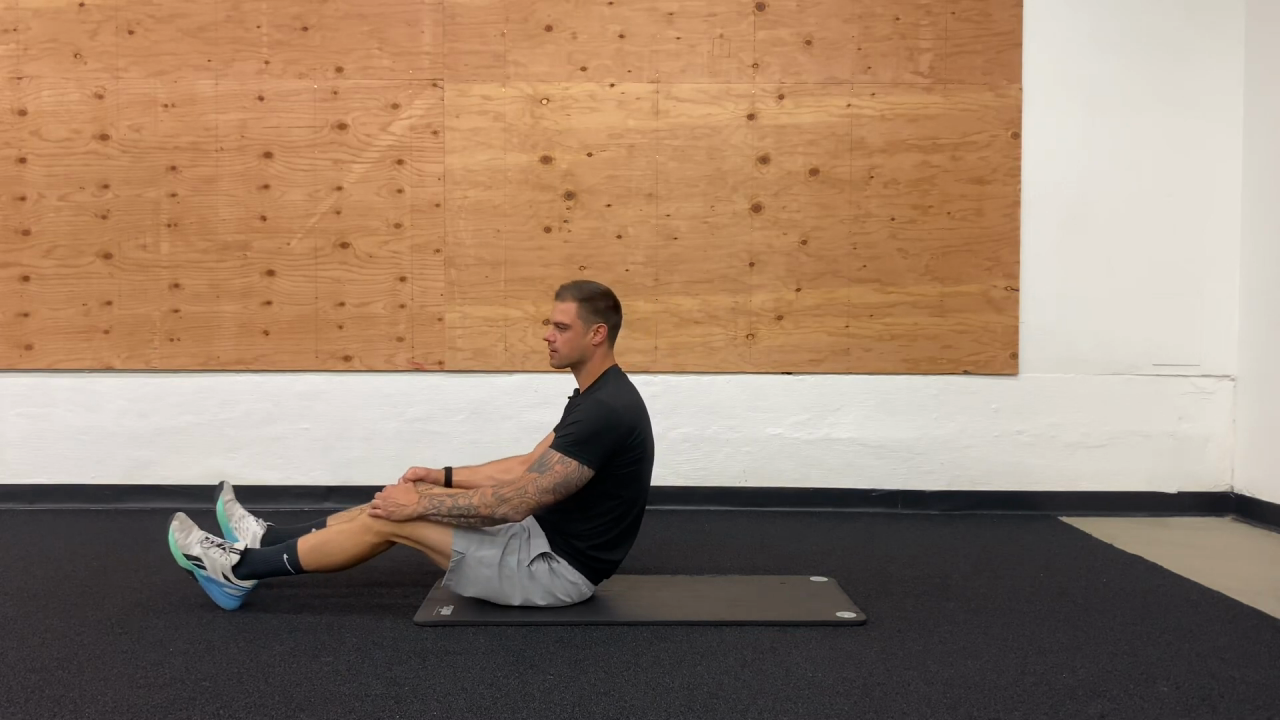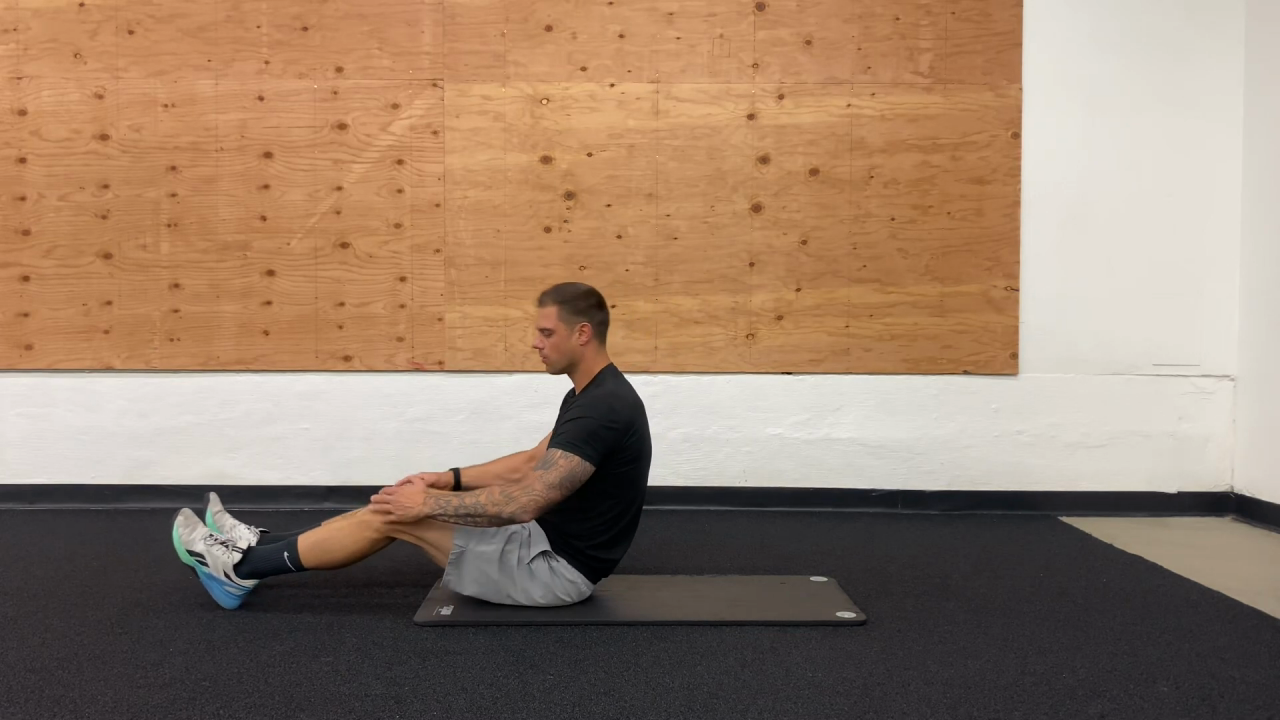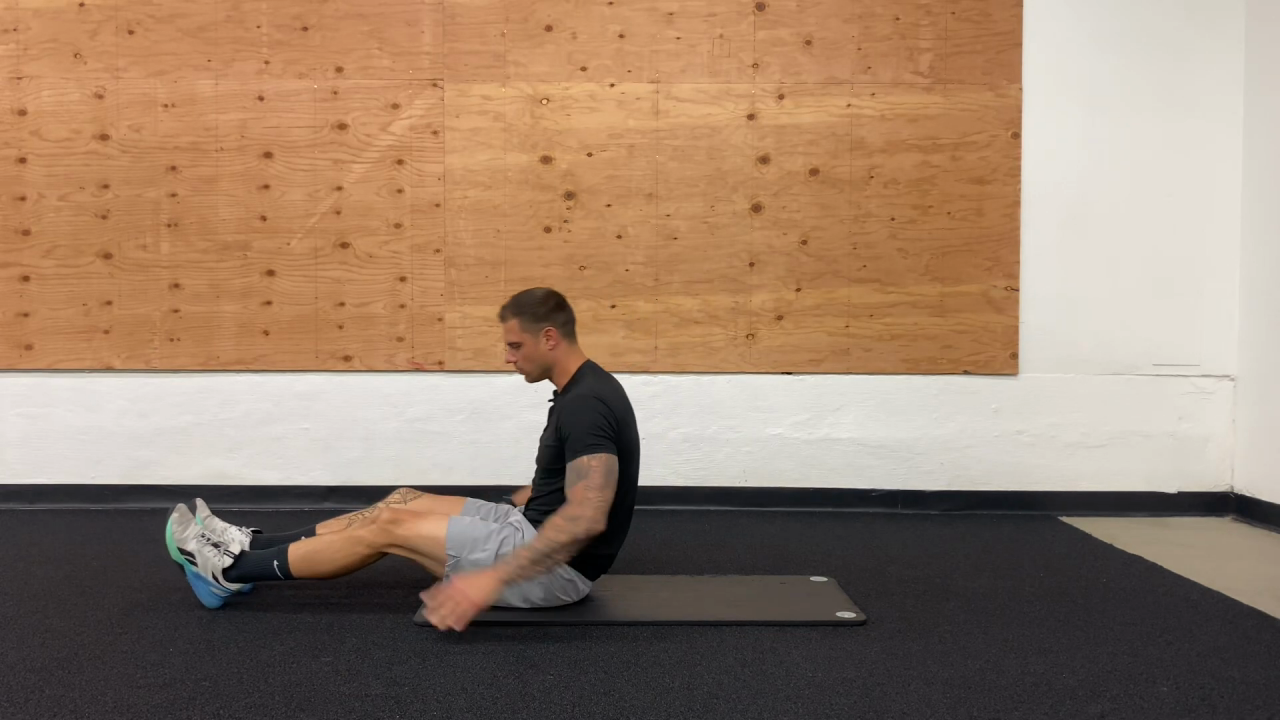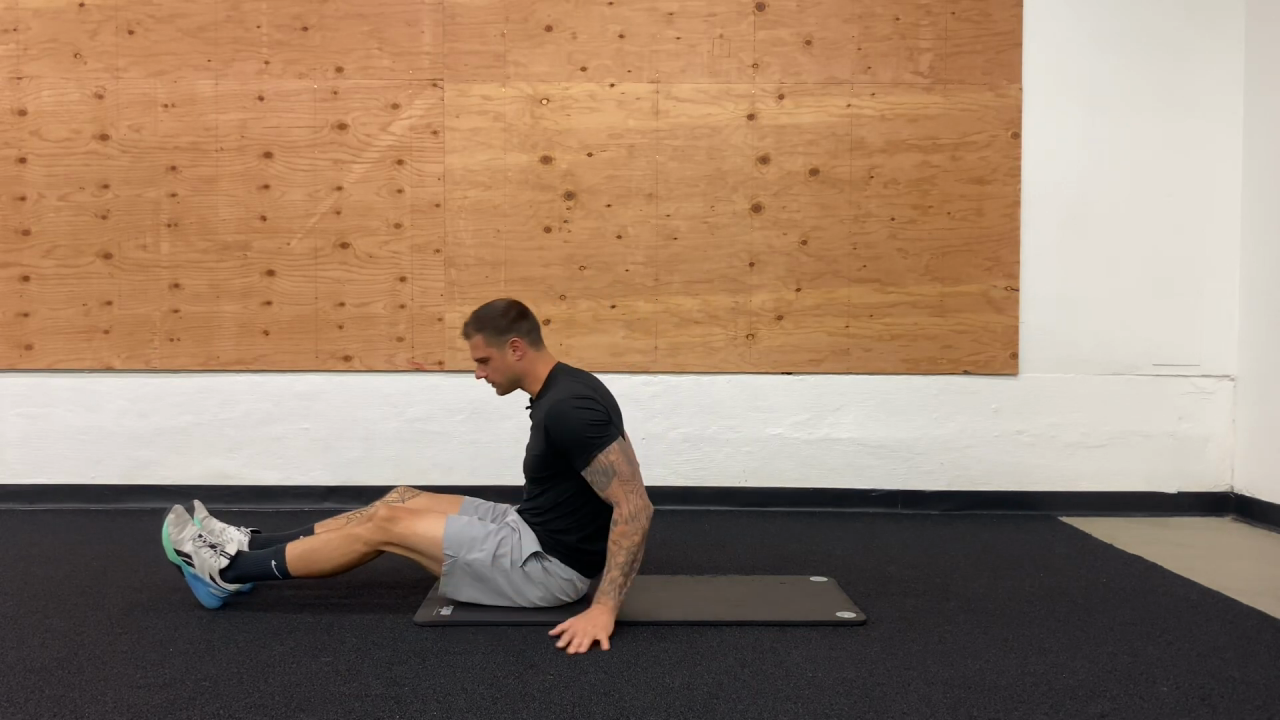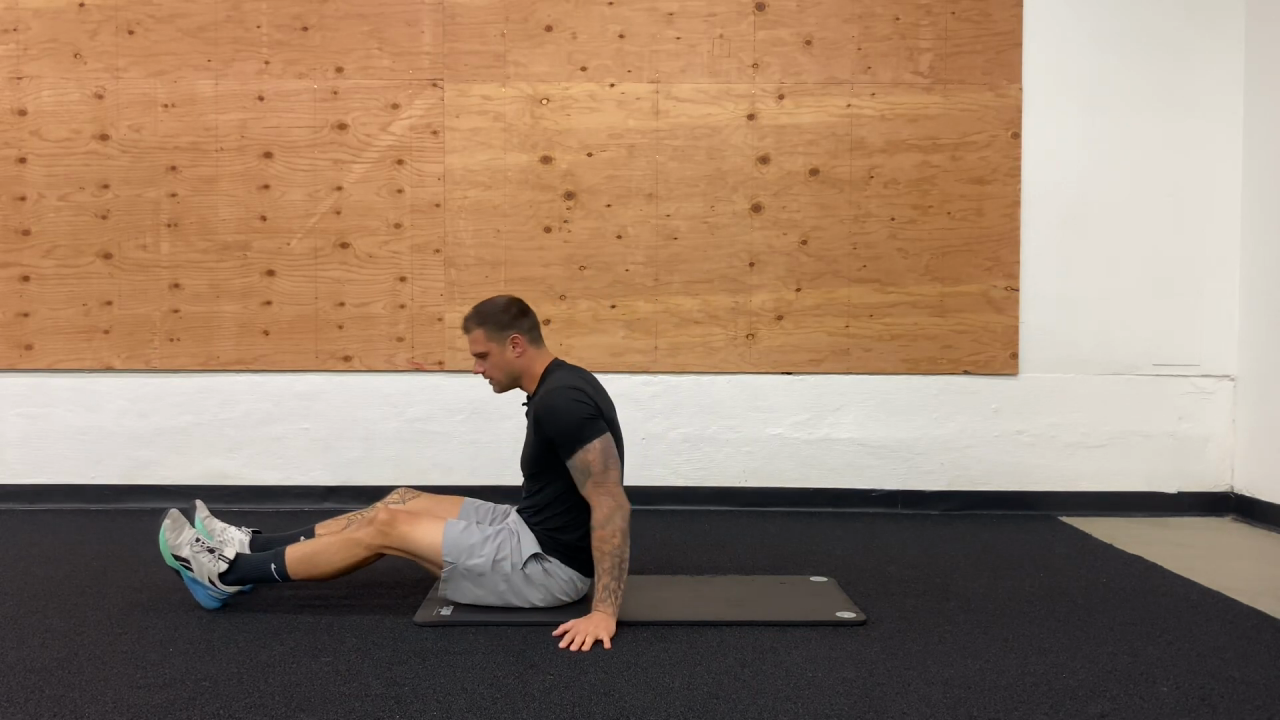
dt=0.2s
person 1, frame 1
left shoulder: (604, 411)
right shoulder: (598, 397)
left elbow: (515, 502)
right elbow: (531, 469)
left wrist: (422, 506)
right wrist: (442, 478)
left hip: (558, 567)
right hip: (554, 539)
left knee: (393, 518)
right knee: (403, 500)
left ankle: (239, 568)
right ankle: (264, 542)
person 1, frame 2
left shoulder: (600, 409)
right shoulder: (594, 394)
left elbow: (524, 503)
right elbow: (538, 462)
left wrist: (430, 510)
right wrist: (449, 479)
left hip: (557, 566)
right hip: (551, 539)
left knee: (401, 509)
right knee: (408, 495)
left ankle: (240, 567)
right ankle: (257, 546)
person 1, frame 3
left shoulder: (587, 406)
right shoulder: (583, 390)
left elbow: (587, 519)
left wrist: (494, 579)
right wrist: (529, 496)
left hip: (554, 568)
right hip: (537, 530)
left knee: (389, 528)
right knee: (400, 504)
left ankle: (231, 569)
right ankle: (249, 548)
person 1, frame 4
left shoulder: (566, 409)
right shoulder: (567, 388)
left elbow: (635, 506)
left wrist: (604, 608)
left hip: (549, 564)
right hip: (536, 530)
left knee: (388, 525)
right knee: (402, 501)
left ankle: (228, 570)
right ankle: (252, 547)
person 1, frame 5
left shoulder: (562, 402)
right shoulder: (564, 385)
left elbow: (612, 505)
left wrist: (604, 611)
left hip: (549, 565)
right hip: (535, 531)
left knee: (387, 529)
right knee: (401, 502)
left ankle: (228, 573)
right ankle: (251, 547)
